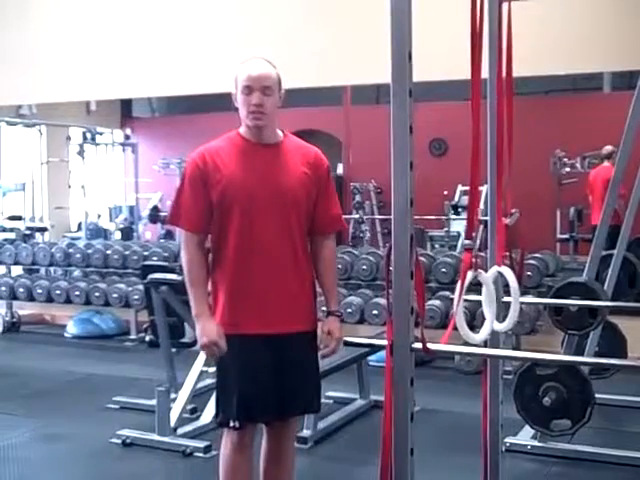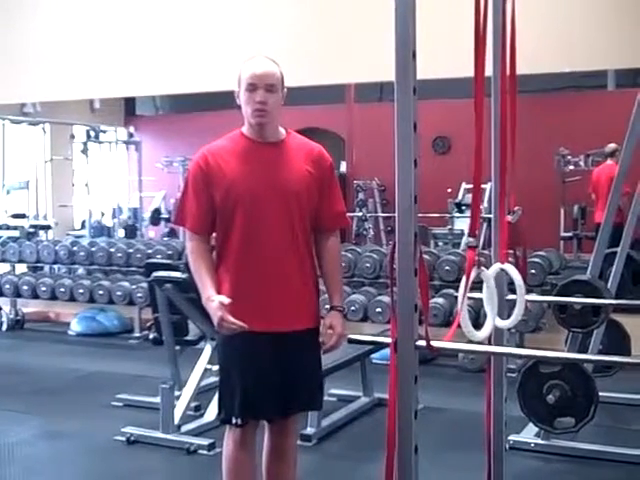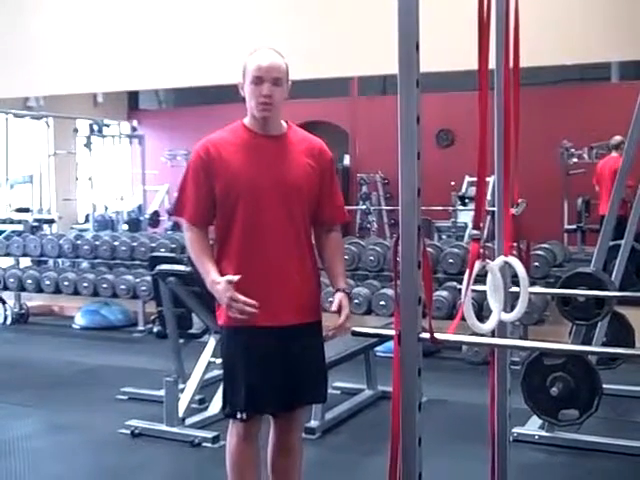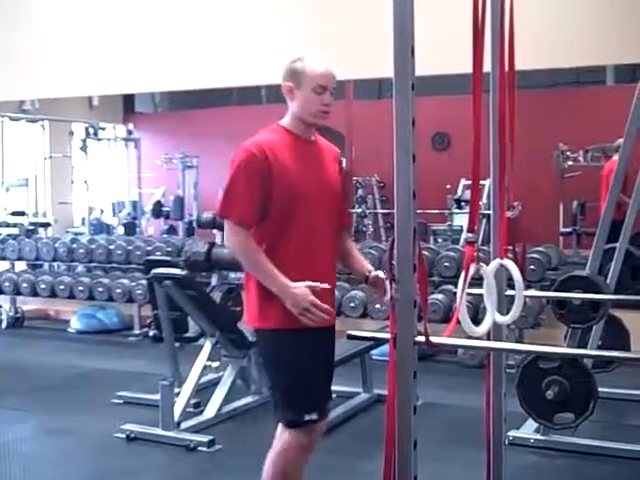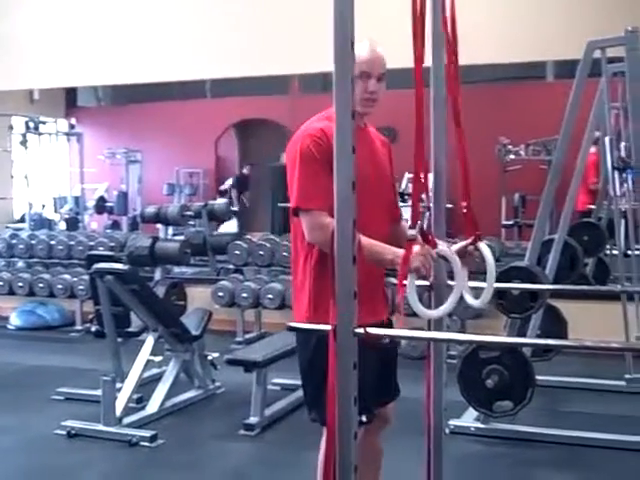
dt=1s
person 1, frame 1
left shoulder: (312, 161)
right shoulder: (206, 161)
left elbow: (324, 242)
right elbow: (192, 245)
left wrist: (333, 311)
right wrist: (202, 315)
left hip: (296, 323)
right hip: (237, 325)
left knee: (285, 426)
right knee: (239, 429)
person 1, frame 2
left shoulder: (315, 158)
right shoulder: (210, 161)
left elbow: (328, 238)
right elbow: (196, 239)
left wrist: (336, 307)
right wrist: (209, 295)
left hip: (299, 319)
right hip: (241, 320)
left knee: (286, 423)
right knee: (241, 426)
person 1, frame 3
left shoulder: (315, 152)
right shoulder: (212, 152)
left elbow: (329, 230)
right elbow: (193, 228)
left wrist: (340, 287)
right wrist: (214, 280)
left hip: (302, 313)
right hip: (244, 315)
left knee: (292, 419)
right knee: (245, 421)
person 1, frame 4
left shoulder: (331, 155)
right shoulder: (258, 152)
right elbow: (236, 235)
left wrist: (366, 272)
right wrist: (285, 289)
left hip: (319, 313)
right hip: (279, 315)
left knee: (300, 424)
right knee: (303, 425)
person 1, frame 5
left shoulder: (379, 143)
right shoulder: (313, 139)
right elbow: (317, 228)
left wrist: (433, 248)
right wrist: (394, 257)
left hip: (373, 307)
right hip: (329, 310)
left knee: (377, 415)
